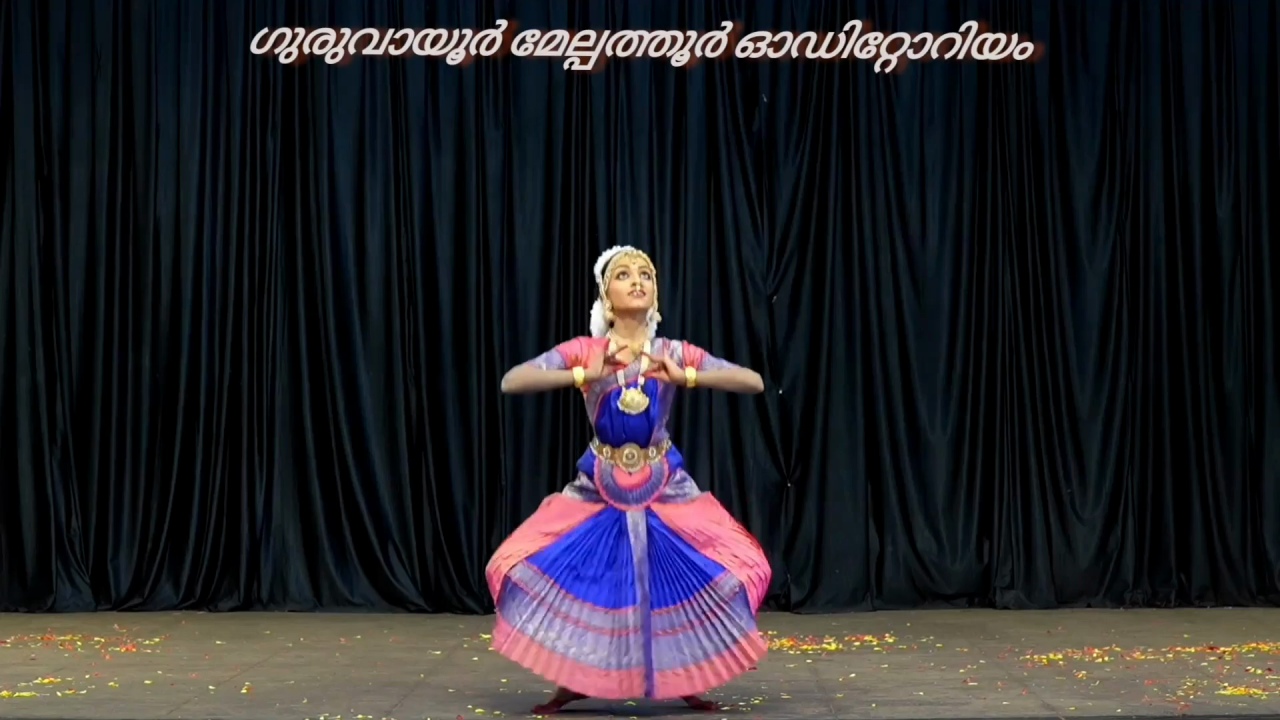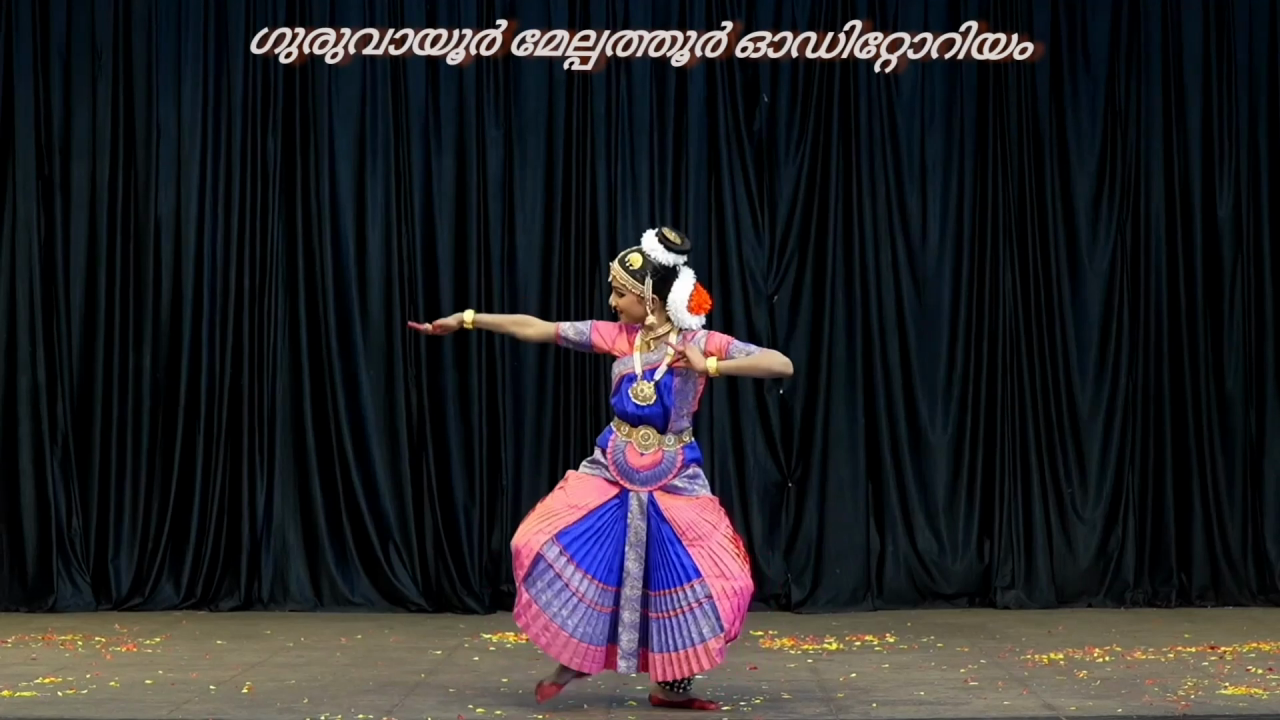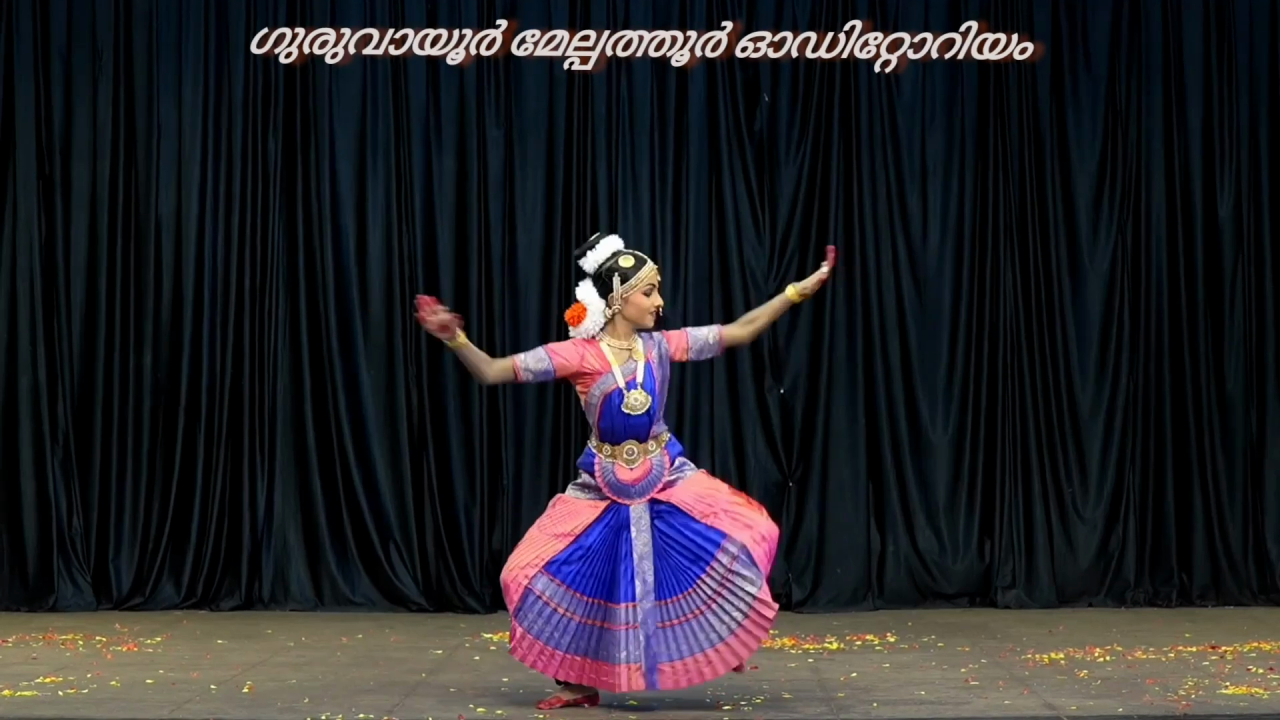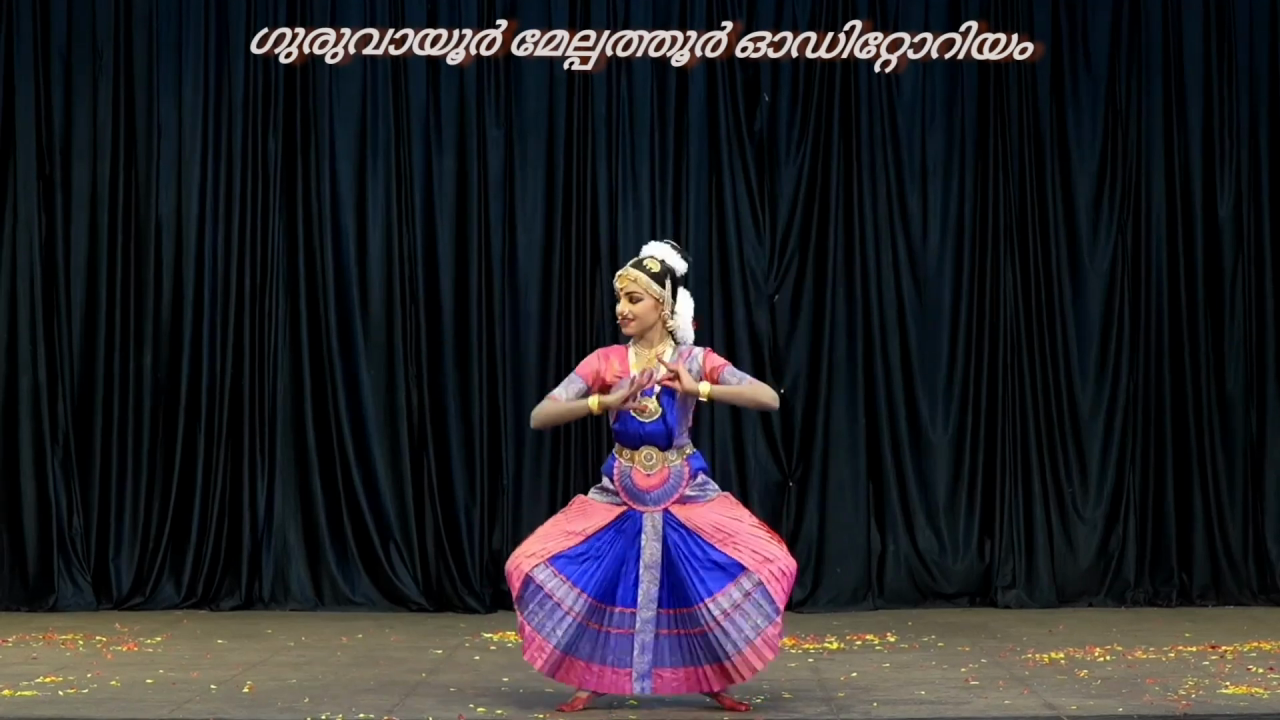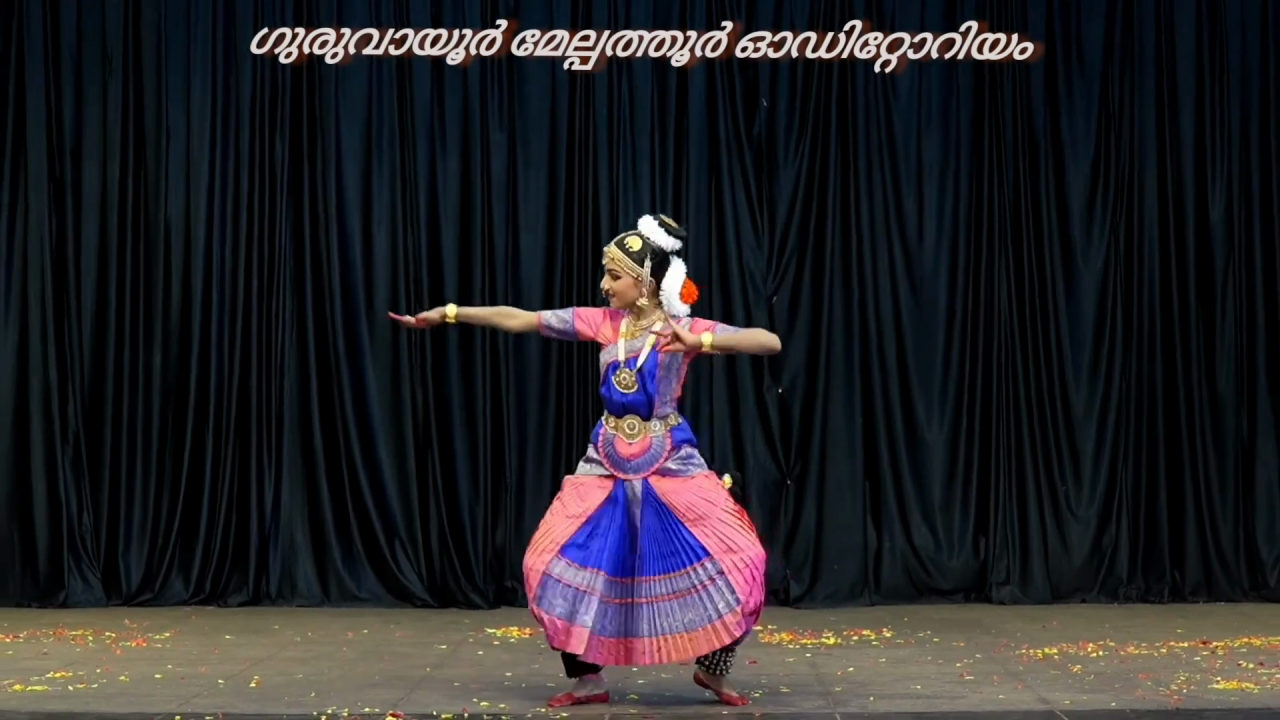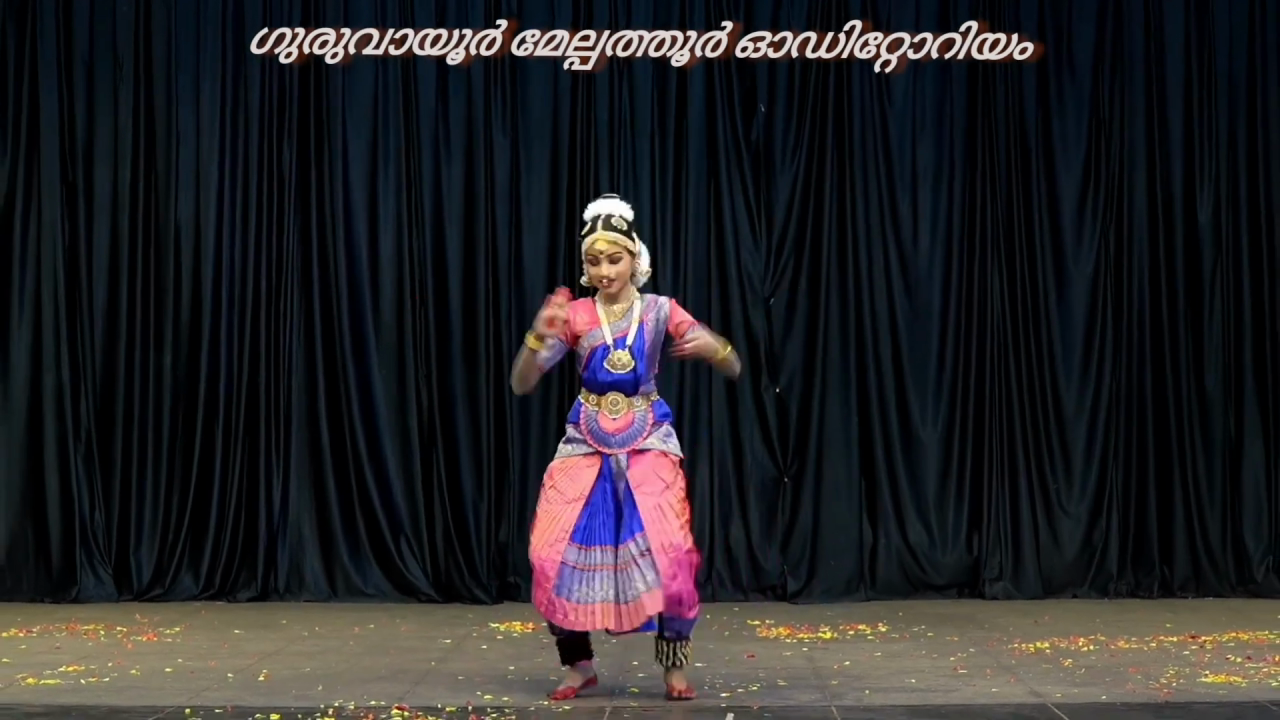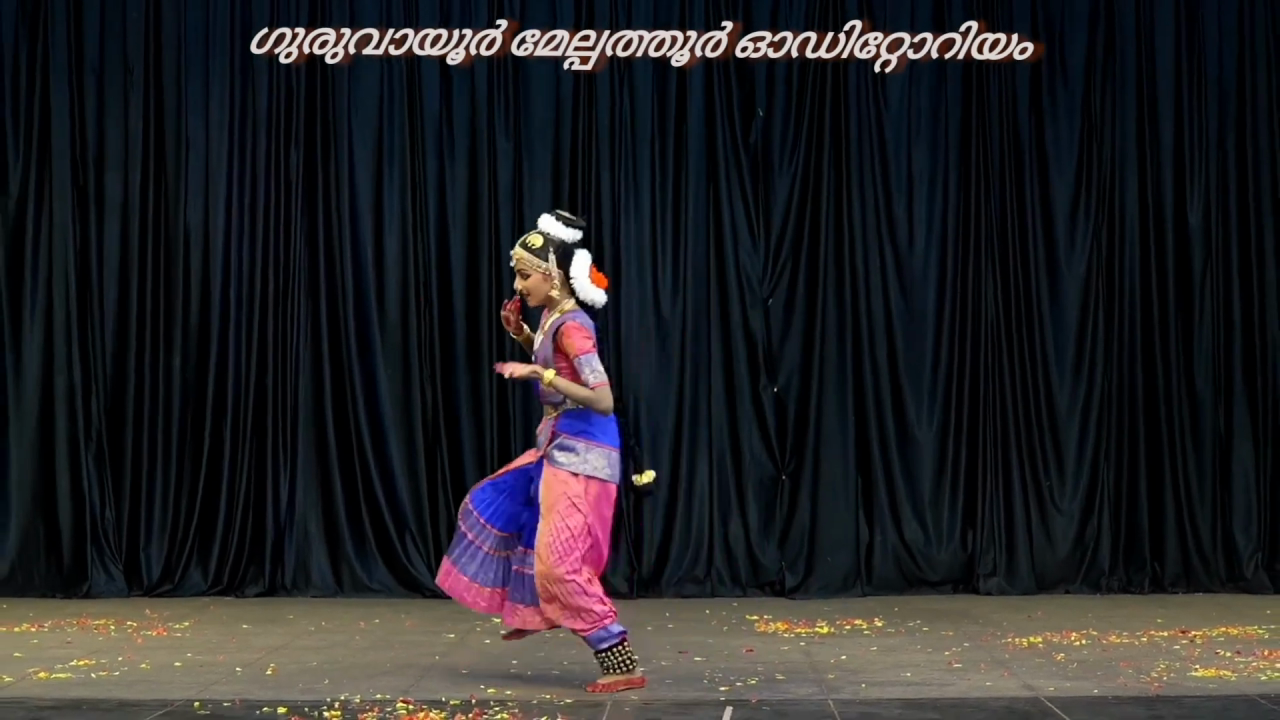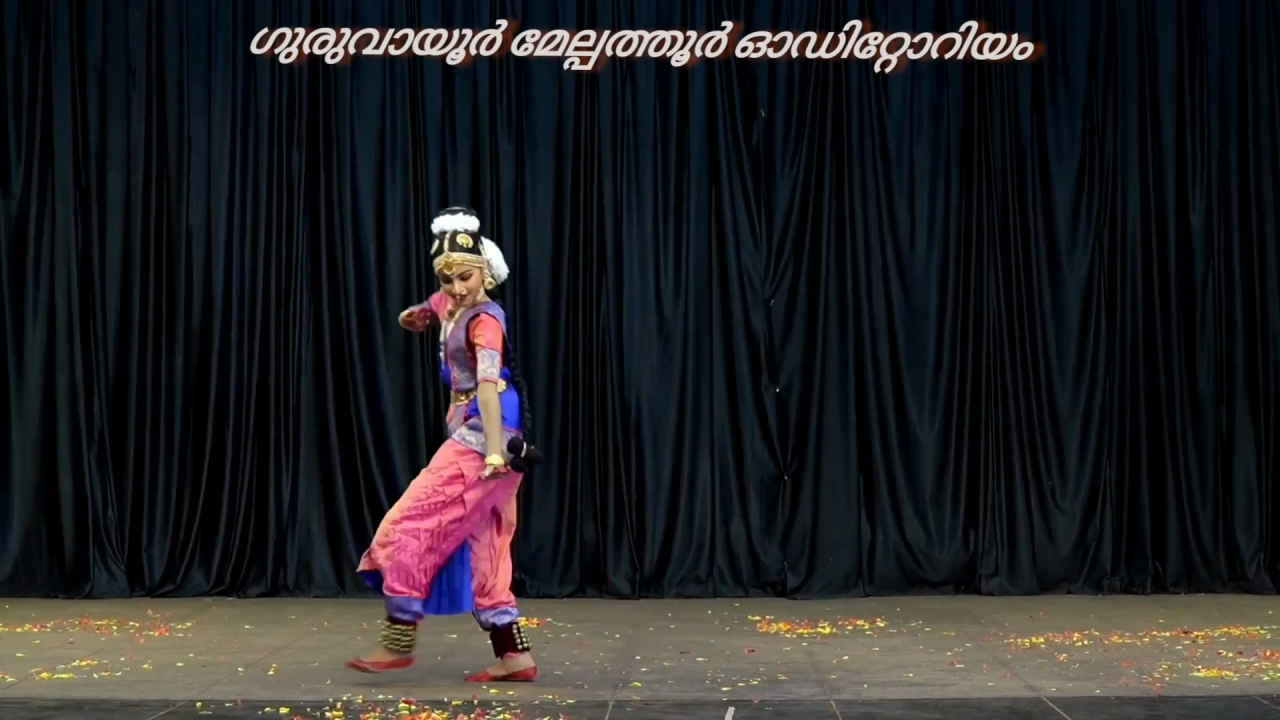
dt=0.5s
person 1, frame 1
left shoulder: (674, 353)
right shoulder: (582, 353)
left elbow: (754, 383)
right elbow: (512, 382)
left wrist: (684, 377)
right wrist: (586, 376)
left hip: (666, 492)
right hip: (597, 494)
left knee: (738, 571)
right knee: (525, 568)
left ankle: (683, 681)
right ankle: (576, 679)
person 1, frame 2
left shoulder: (704, 343)
right shoulder: (616, 336)
left elbow: (783, 366)
right elbow: (537, 329)
left wrist: (708, 366)
right wrist: (466, 319)
left hip: (675, 480)
right hip: (609, 474)
left knee: (716, 581)
right knee: (543, 548)
left ankle: (672, 685)
right ankle: (573, 664)
person 1, frame 3
left shoulder: (663, 344)
right shoulder: (575, 354)
left elbow: (739, 331)
right elbow: (492, 371)
left wrist: (801, 288)
right wrist: (454, 337)
left hip: (669, 480)
right hip: (602, 489)
left knee: (744, 538)
right knee: (535, 577)
left ankle: (707, 656)
right ankle: (579, 683)
person 1, frame 4
left shoulder: (697, 361)
right shoulder: (604, 362)
left elbow: (770, 398)
right elbow: (540, 416)
left wrist: (698, 389)
right wrist: (603, 401)
left hip: (686, 496)
right hip: (617, 497)
left knee: (765, 569)
right knee: (538, 570)
left ankle: (717, 680)
right ankle: (593, 679)
person 1, frame 5
left shoulder: (685, 329)
right shoulder: (600, 322)
left elbow: (769, 342)
right elbow: (519, 319)
left wrist: (705, 342)
right wrist: (448, 312)
left hip: (671, 467)
right hip: (607, 466)
left knee: (725, 564)
right knee: (552, 564)
left ankle: (713, 669)
right ankle: (587, 677)
person 1, frame 6
left shoulder: (661, 310)
right shoulder: (573, 314)
left elbow: (732, 368)
right elbow: (521, 384)
left wrist: (713, 348)
right wrist: (539, 338)
left hip: (647, 442)
right hip: (587, 446)
left knee: (666, 547)
right knee: (557, 550)
left ankle: (673, 662)
right ankle: (578, 665)
person 1, frame 7
left shoulder: (572, 326)
right shoulder: (552, 319)
left elbow: (602, 400)
left wrist: (544, 377)
right wrist: (519, 332)
left hip: (581, 456)
right hip: (559, 451)
left knee: (563, 568)
right knee: (489, 509)
left ankle: (623, 666)
right ankle: (526, 619)
person 1, frame 8
left shoulder: (484, 319)
right shoulder: (450, 303)
left elbow: (489, 387)
right elbow: (420, 326)
left wrist: (495, 450)
right wrist: (410, 319)
left hip: (484, 438)
right hip: (476, 436)
left knee: (409, 529)
right knee: (479, 550)
left ankle: (398, 643)
right ankle: (515, 655)
